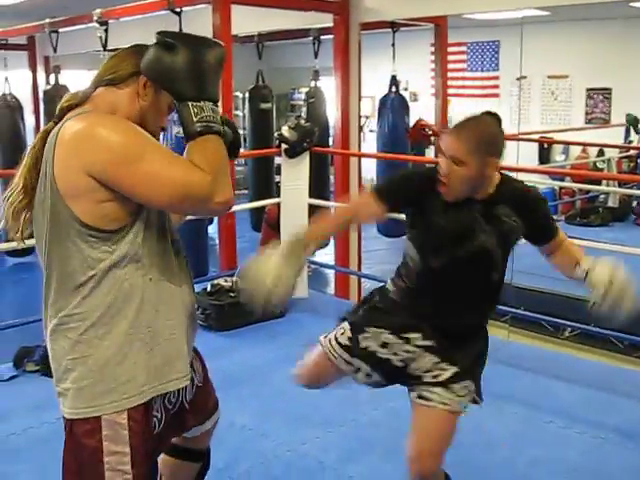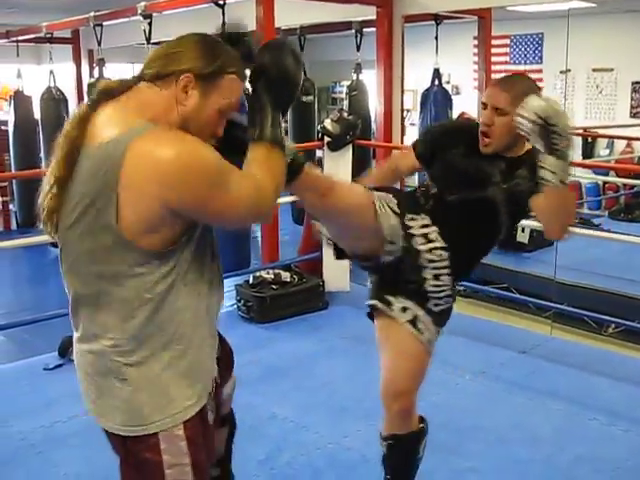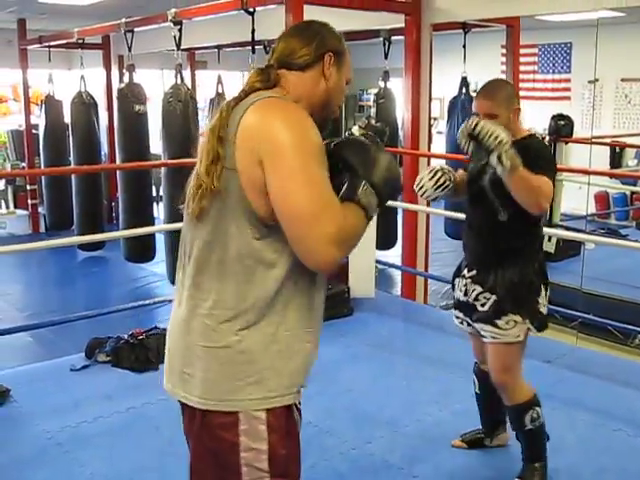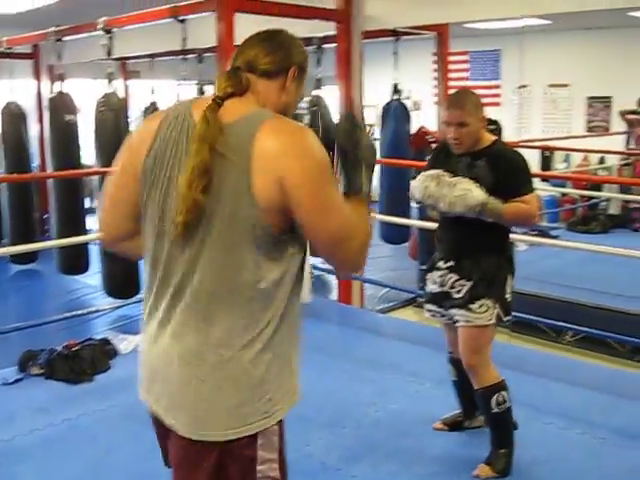
dt=1s
person 1, frame 1
left shoulder: (90, 136)
right shoulder: (96, 134)
left elbow: (169, 197)
right elbow: (211, 195)
left wrist: (207, 140)
right wrist: (198, 101)
right hip: (114, 371)
left knee: (198, 427)
person 1, frame 2
left shoulder: (102, 115)
right shoulder: (170, 160)
right elbow: (258, 203)
right wrist: (271, 107)
left hip: (148, 348)
right hip: (147, 380)
left knee: (218, 399)
person 1, frame 3
left shoulder: (239, 114)
right shoulder: (281, 121)
right elbow: (325, 249)
left wrist: (331, 165)
right wrist: (369, 187)
left hip: (231, 354)
right hip: (237, 368)
person 1, frame 4
left shoulder: (156, 127)
right shoulder: (288, 143)
left elbow: (114, 233)
right elbow: (348, 253)
right wrist: (358, 176)
left hip: (169, 363)
right hip: (231, 384)
person 2, frame 1
left shoulder: (521, 203)
right shoulder: (419, 183)
left elbow: (560, 250)
right elbow: (350, 210)
left wrist: (594, 271)
right wrist: (292, 250)
left hip: (456, 342)
right hip: (398, 312)
right knee: (309, 377)
person 2, frame 2
left shoulder: (540, 172)
right shoulder: (453, 136)
left elbow: (557, 228)
right elbow: (398, 165)
left wrist: (557, 158)
right wrist: (347, 201)
left hip: (429, 281)
left knee: (400, 400)
person 2, frame 3
left shoulder: (534, 152)
right shoulder: (481, 145)
left elbow: (538, 203)
left wrist: (502, 151)
right wrist: (448, 180)
left hip: (514, 277)
right hip: (475, 270)
left knee: (505, 375)
right knee: (484, 358)
right ankle: (492, 429)
person 2, frame 4
left shoulder: (506, 160)
right shoulder: (444, 151)
left elbow: (530, 214)
right elbow: (425, 186)
left wrist: (482, 204)
right wrist: (424, 187)
left hip: (484, 269)
right hip: (446, 263)
left knee: (476, 359)
right knee: (456, 348)
left ankle: (503, 447)
right ankle: (471, 411)
